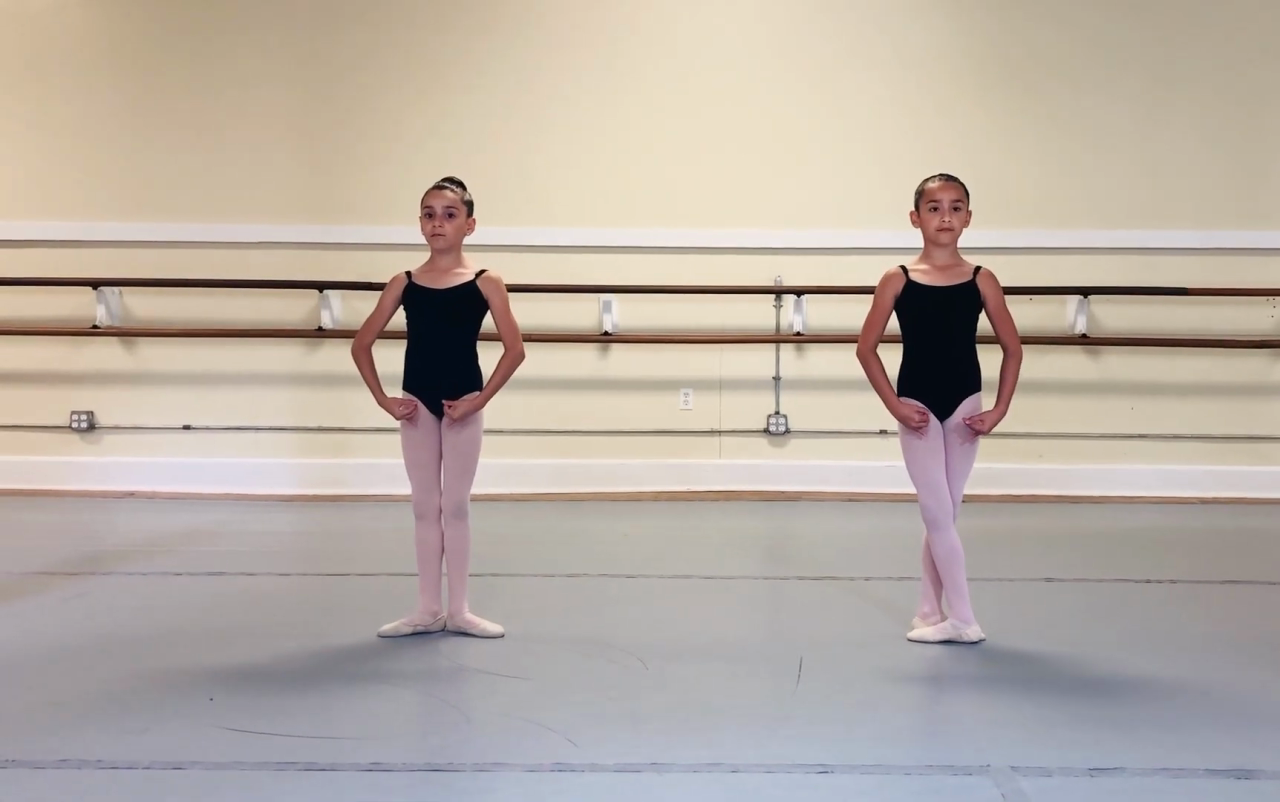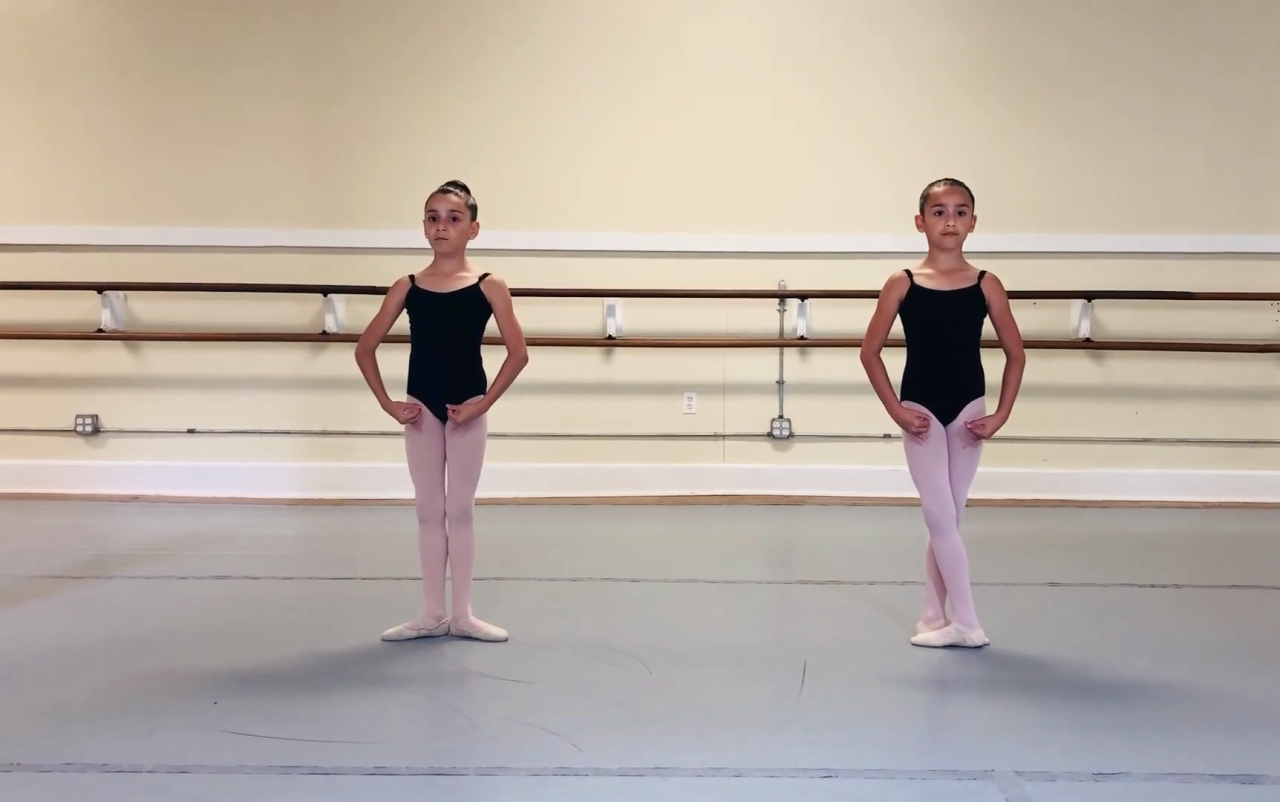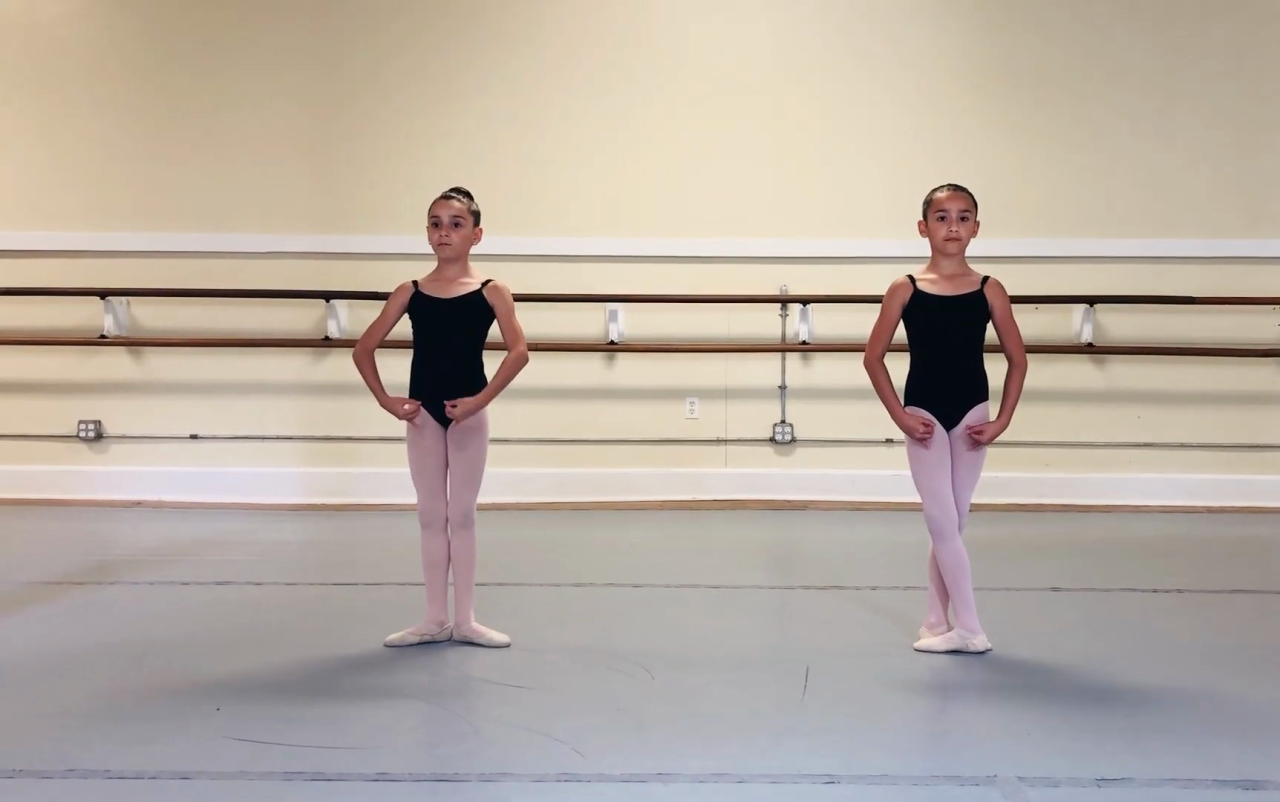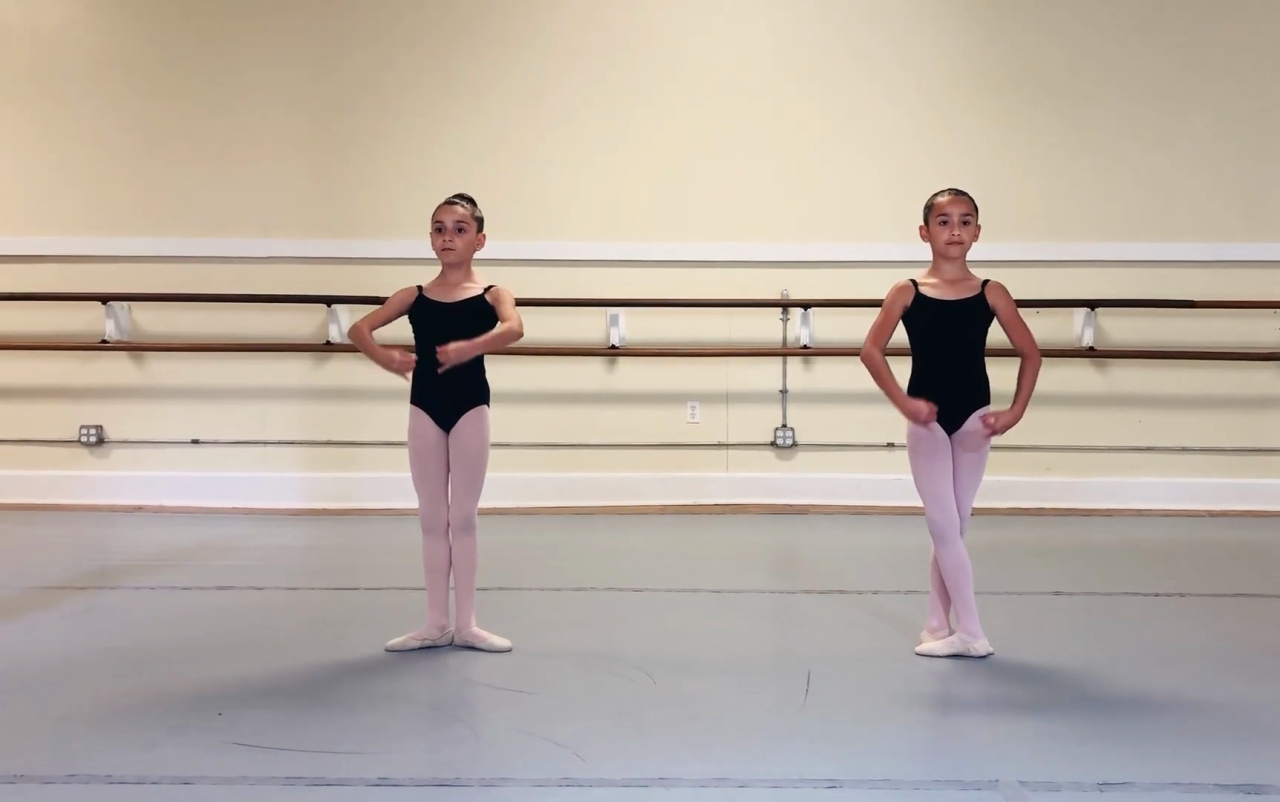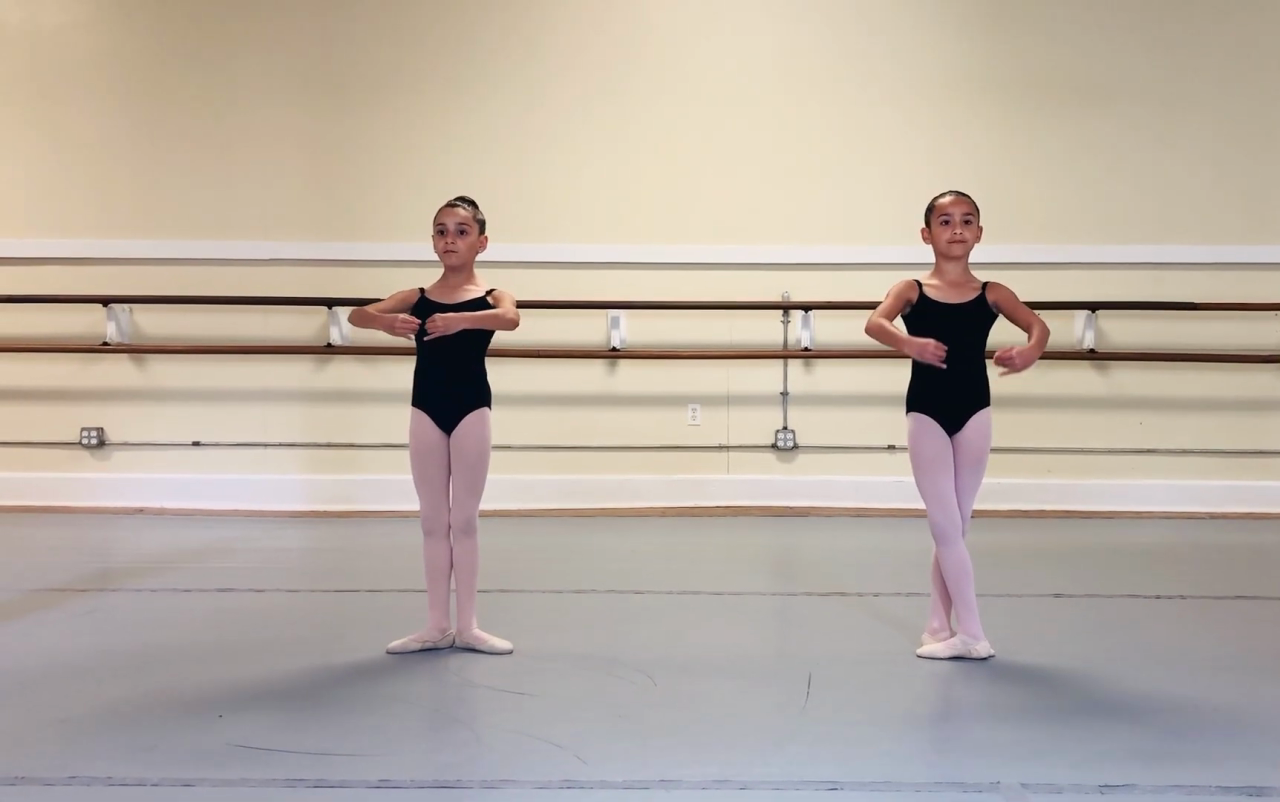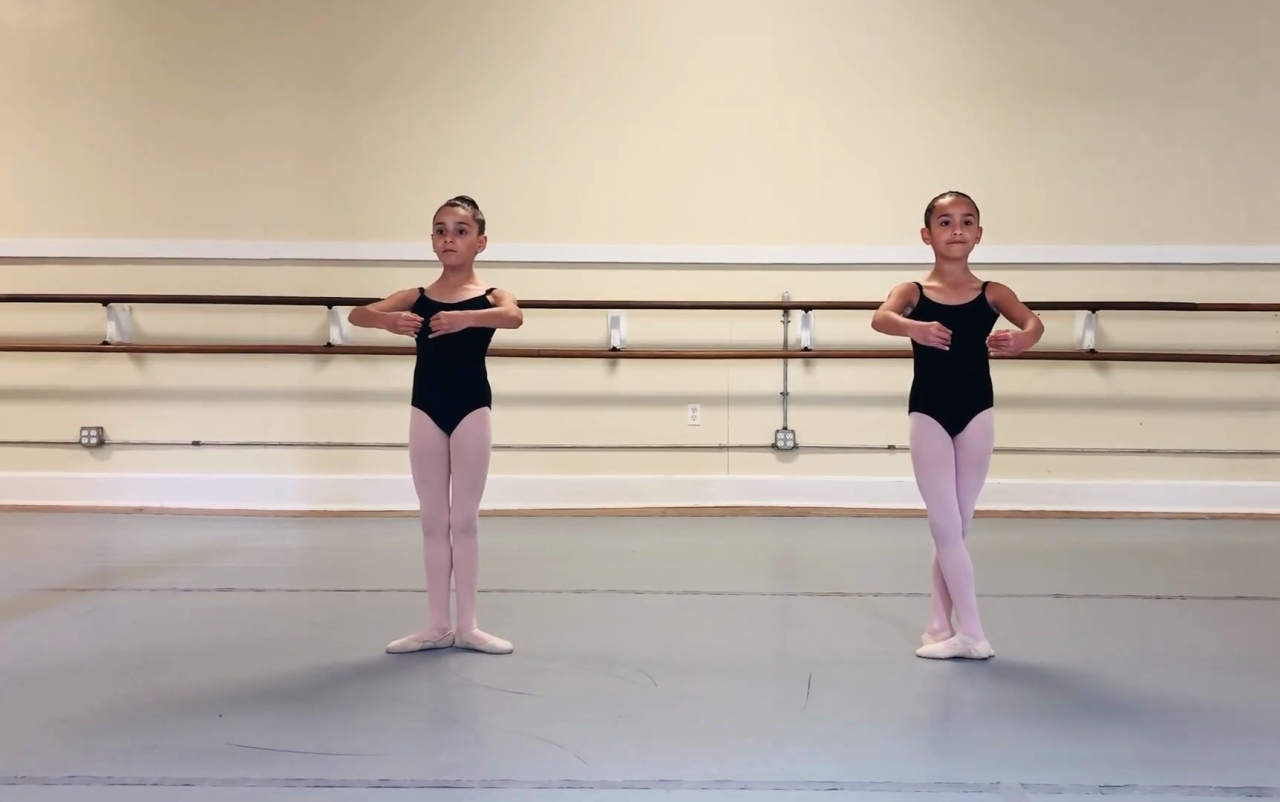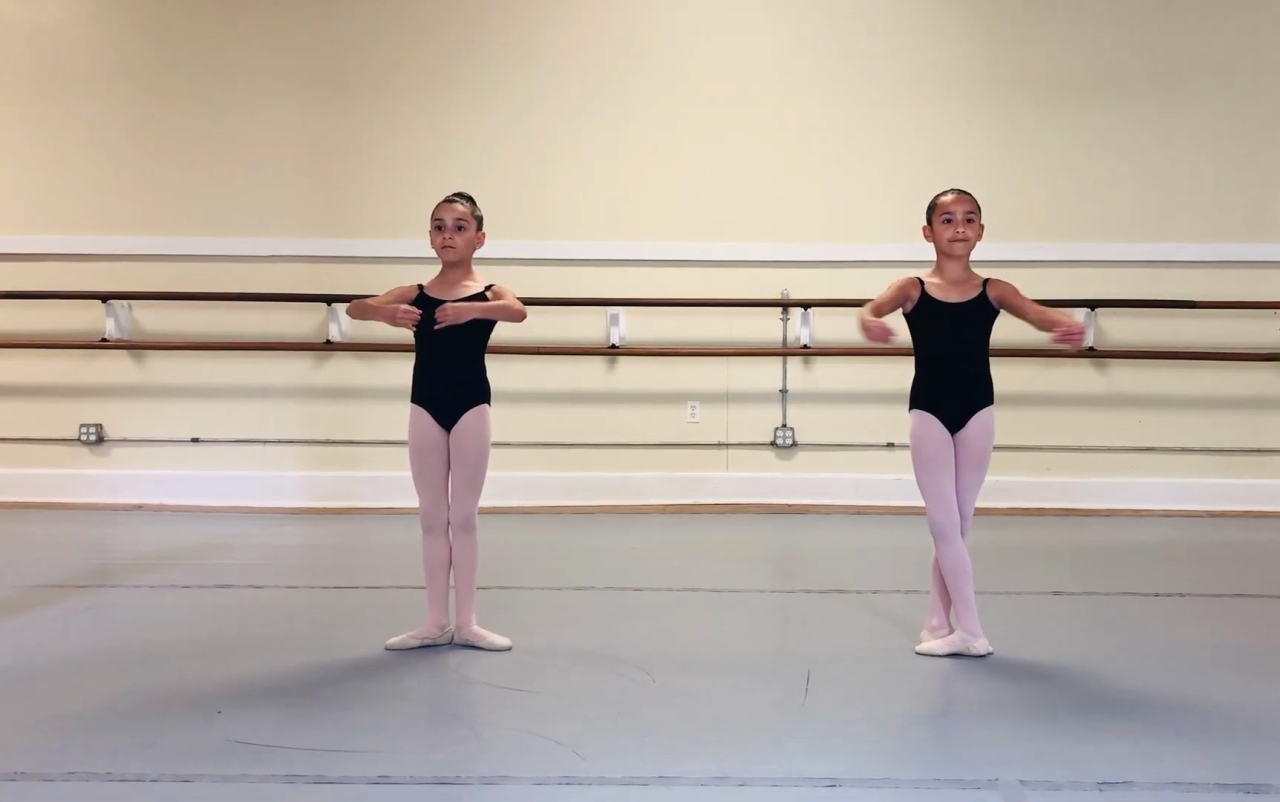
dt=0.3s
person 1, frame 1
left shoulder: (981, 280)
right shoulder: (897, 280)
left elbow: (1012, 347)
right elbow: (866, 347)
left wrist: (1000, 408)
right wrist: (894, 405)
left hip: (964, 404)
right hip: (917, 405)
left knee: (944, 515)
right knee: (937, 514)
left ankle: (930, 613)
right ankle: (962, 618)
person 1, frame 2
left shoulder: (986, 284)
right shoulder: (902, 284)
left elbow: (1015, 353)
right elbow: (870, 351)
left wrist: (1002, 413)
right wrist: (895, 410)
left hip: (967, 408)
right hip: (921, 409)
left knee: (948, 519)
right knee: (940, 518)
left ankle: (934, 617)
right ankle: (965, 622)
person 1, frame 3
left shoulder: (989, 290)
right shoulder: (905, 290)
left elbow: (1017, 359)
right elbow: (873, 357)
left wrist: (1003, 419)
right wrist: (899, 416)
left hip: (971, 412)
right hip: (924, 413)
left knee: (952, 524)
right knee: (942, 523)
left ankle: (936, 623)
right ankle: (969, 628)
person 1, frame 4
left shoulder: (991, 293)
right shoulder: (906, 293)
left elbow: (1030, 354)
right elbow: (871, 350)
left wrist: (1016, 410)
right wrist: (902, 402)
left hip: (974, 416)
right hip: (928, 417)
left knee: (954, 527)
right knee: (943, 526)
left ankle: (938, 626)
right ankle: (970, 631)
person 1, frame 5
left shoulder: (992, 294)
right shoulder: (911, 290)
left elbow: (1038, 326)
right elbow: (874, 323)
left wrist: (1030, 351)
right wrist: (908, 344)
left hip: (973, 414)
right hip: (926, 414)
left knee: (954, 527)
right knee: (945, 526)
left ankle: (939, 628)
right ankle: (971, 634)
person 1, frame 6
left shoulder: (992, 293)
right shoulder: (912, 291)
left elbow: (1033, 322)
right elbow: (881, 318)
left wrist: (1023, 338)
right wrist: (914, 329)
left hip: (976, 414)
right hip: (928, 414)
left knee: (956, 528)
right knee: (946, 526)
left ankle: (940, 627)
right ankle: (971, 633)
person 1, frame 7
left shoulder: (993, 291)
right shoulder: (913, 288)
left elbow: (1044, 316)
right elbow: (874, 308)
left wrist: (1071, 328)
right wrist: (871, 321)
left hip: (977, 411)
right hip: (928, 411)
left knee: (956, 525)
right knee: (944, 524)
left ankle: (938, 624)
right ankle: (969, 630)
person 2, frame 1
left shoulder: (485, 283)
right shoulder: (404, 283)
left elbow: (515, 349)
right elbow: (361, 344)
left wrist: (482, 398)
right wrist: (383, 399)
left hip: (463, 403)
right hip: (417, 403)
left knee: (456, 506)
right knee: (425, 506)
left ankle: (458, 610)
right ankle: (428, 609)
person 2, frame 2
left shoulder: (489, 286)
right shoulder: (407, 287)
left elbow: (518, 352)
right elbow: (365, 348)
left wrist: (485, 402)
right wrist: (387, 403)
left hip: (467, 407)
right hip: (421, 407)
left knee: (460, 509)
right knee: (428, 510)
left ankle: (462, 613)
right ankle: (433, 612)
person 2, frame 3
left shoulder: (491, 291)
right shoulder: (410, 292)
left elbow: (518, 350)
right elbow: (364, 347)
left wrist: (482, 399)
right wrist: (385, 398)
left hip: (468, 411)
right hip: (423, 410)
left knee: (463, 514)
right knee: (430, 515)
left ankle: (465, 619)
right ankle: (435, 618)
person 2, frame 4
left shoulder: (492, 295)
right shoulder: (414, 296)
left elbow: (514, 328)
right elbow: (358, 328)
left wrist: (471, 347)
right wrist: (382, 354)
left hip: (470, 409)
right hip: (424, 410)
left knee: (464, 519)
right knee: (432, 519)
left ankle: (466, 623)
right ankle: (436, 623)
person 2, frame 5
left shoulder: (492, 298)
right shoulder: (416, 298)
left elbow: (510, 319)
right elbow: (357, 314)
left wrist: (460, 321)
right wrist: (385, 322)
left hip: (472, 411)
right hip: (426, 412)
left knee: (464, 521)
right knee: (433, 521)
left ankle: (467, 626)
right ankle: (438, 625)
person 2, frame 6
left shoulder: (492, 296)
right shoulder: (415, 297)
left elbow: (514, 317)
right elbow: (357, 314)
left wrist: (466, 318)
right wrist: (387, 320)
left hip: (471, 411)
right hip: (426, 411)
left knee: (464, 520)
right knee: (433, 521)
left ankle: (467, 625)
right ankle: (437, 625)
person 2, frame 7
left shoulder: (488, 295)
right shoulder: (413, 294)
left elbow: (519, 312)
right elbow: (355, 308)
left wrist: (473, 311)
right wrist: (383, 311)
left hip: (471, 407)
right hip: (425, 408)
left knee: (464, 518)
right knee: (432, 518)
left ankle: (466, 622)
right ankle: (436, 622)
